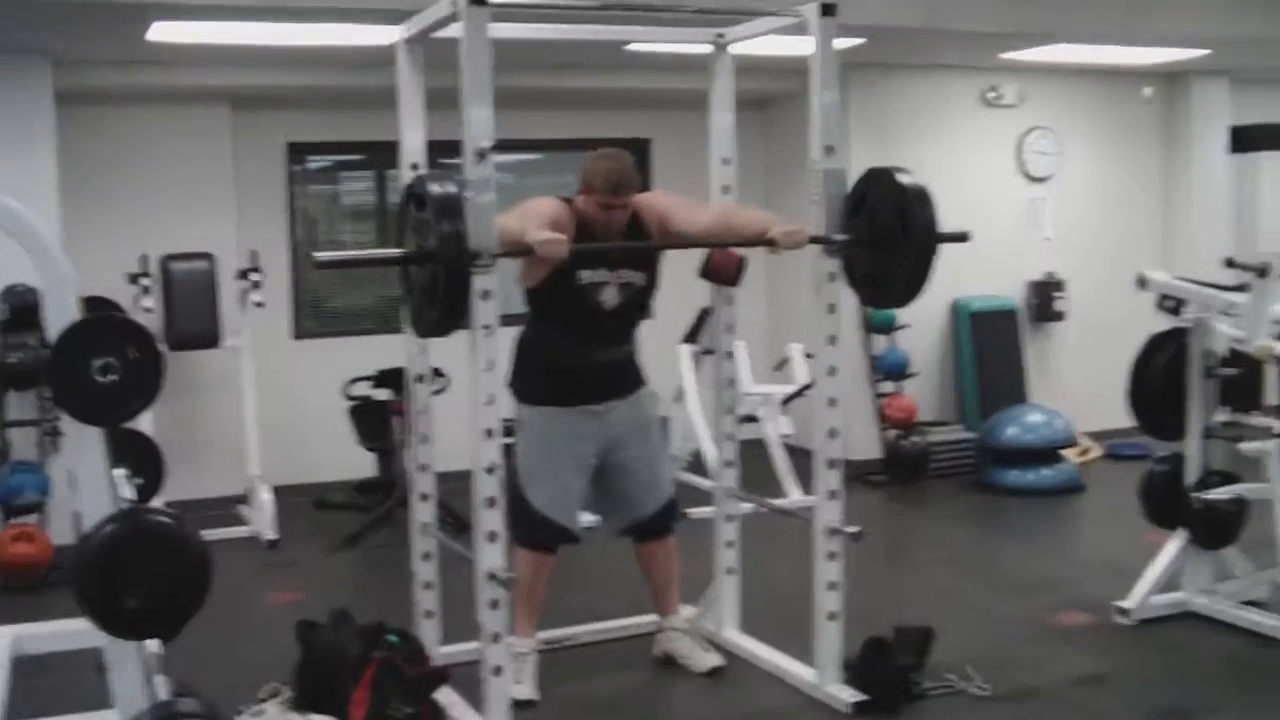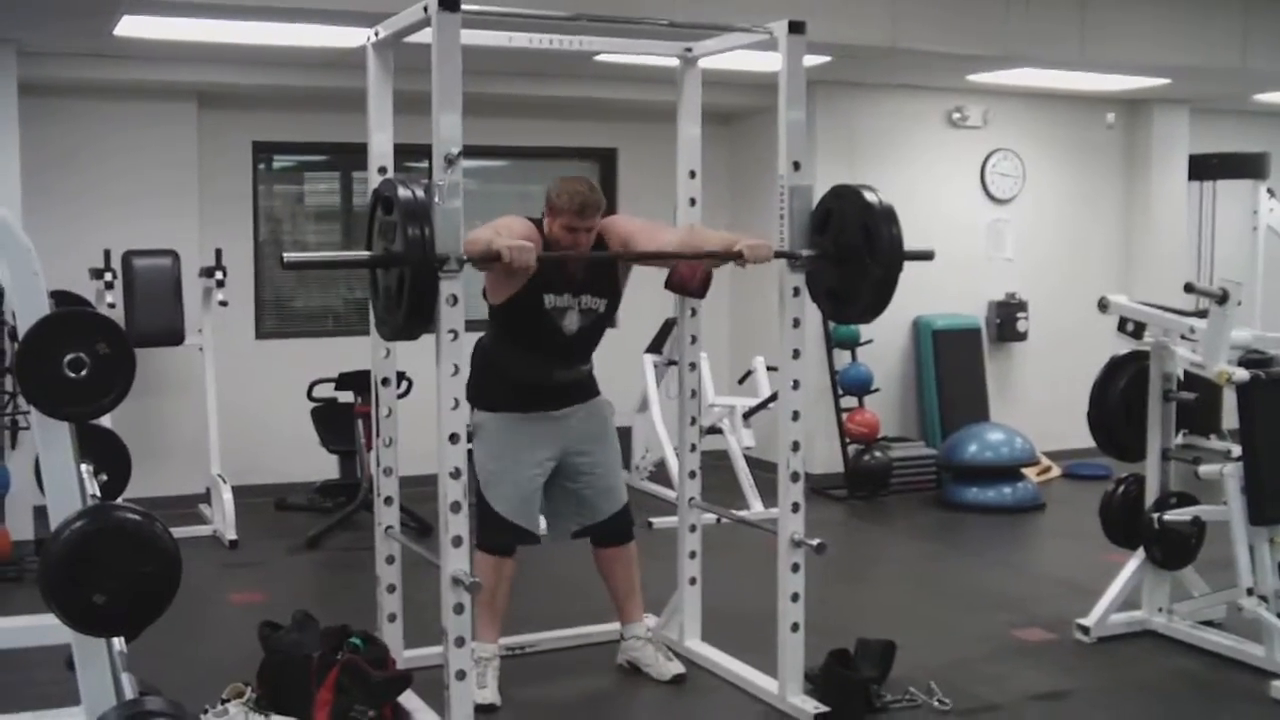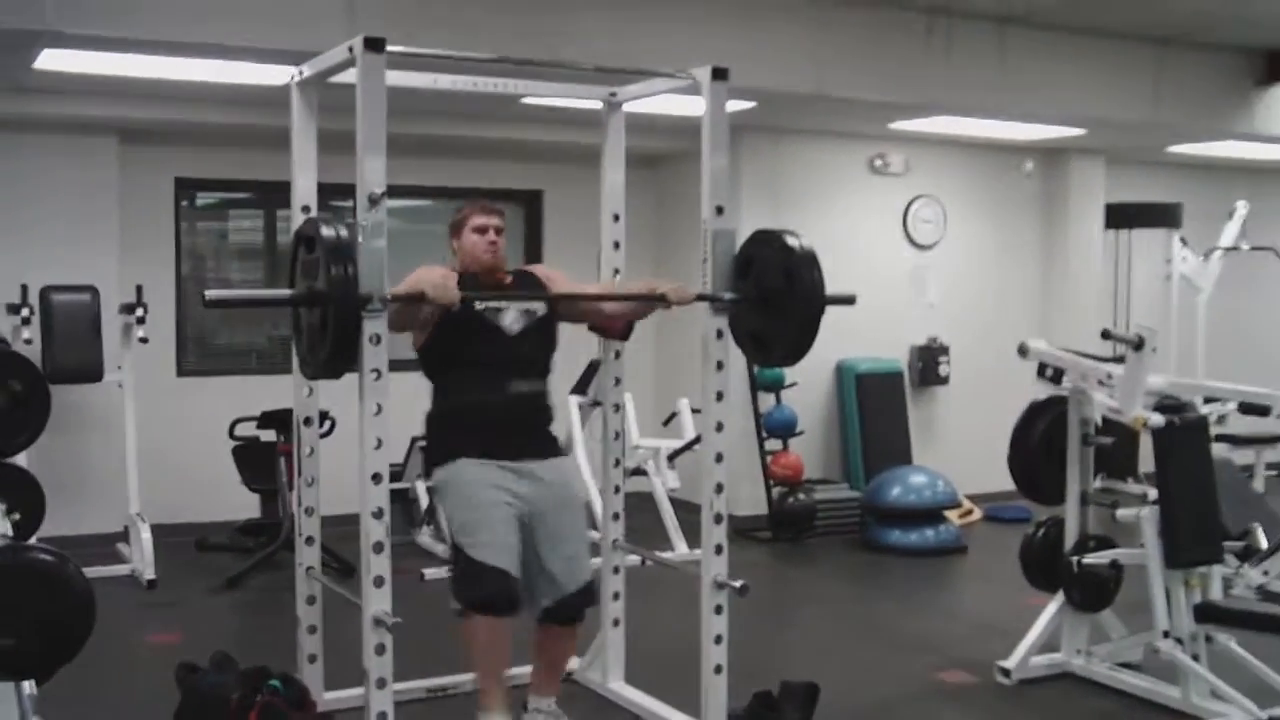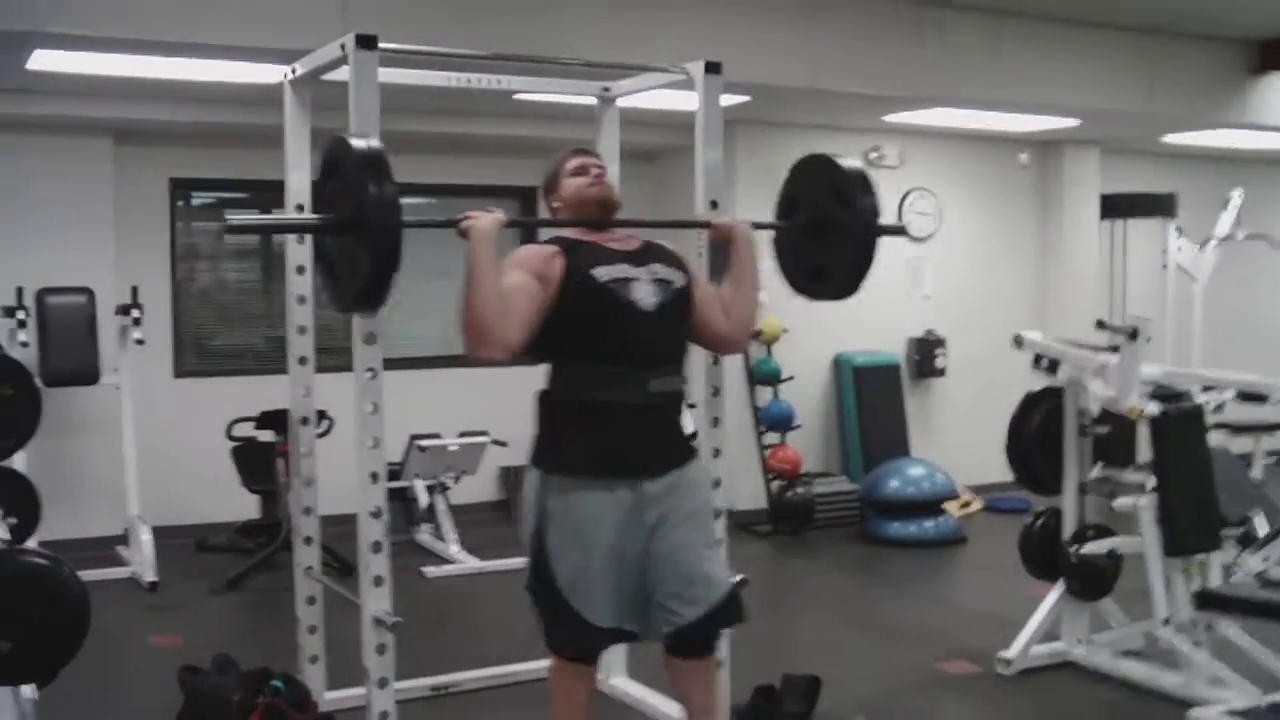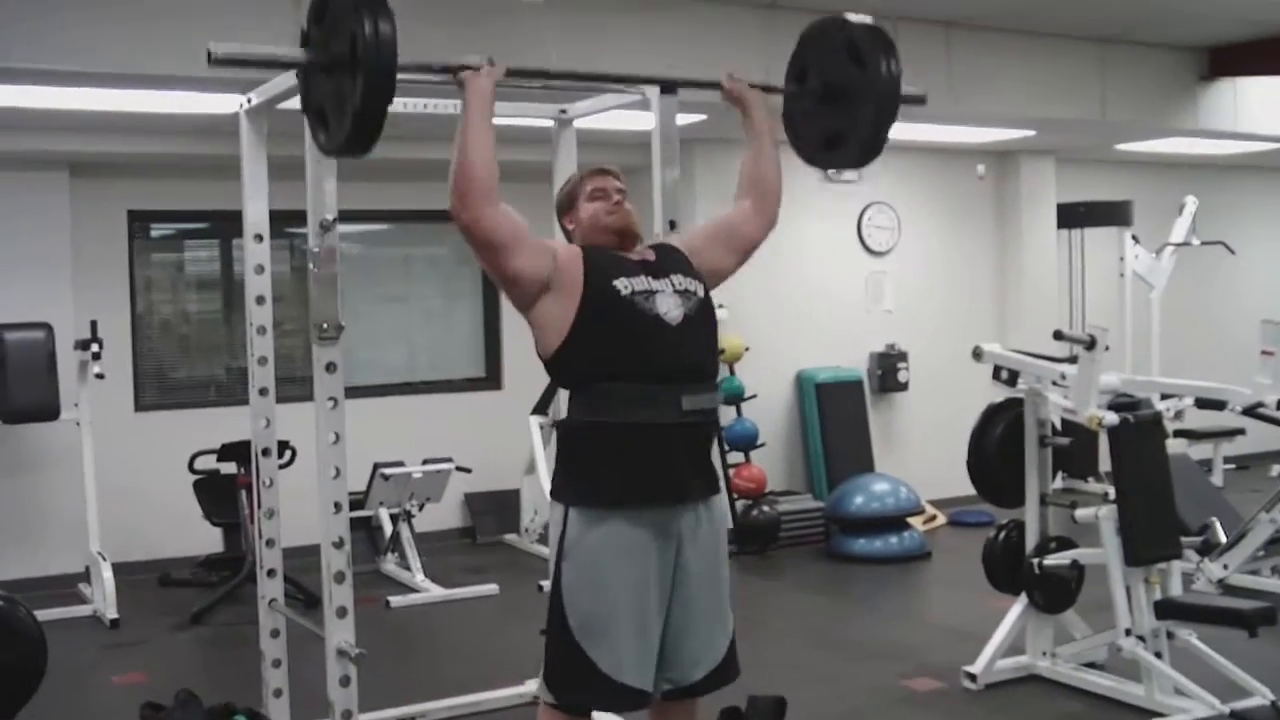
dt=1s
person 1, frame 1
left shoulder: (652, 213)
right shoulder: (552, 215)
left elbow: (714, 218)
right elbow: (506, 227)
left wrist: (772, 226)
right wrist: (530, 236)
left hip: (624, 394)
right hip: (552, 402)
left knee: (655, 513)
right knee: (540, 525)
left ankle: (673, 630)
right ankle: (521, 651)
person 1, frame 2
left shoulder: (617, 238)
right shoulder: (519, 241)
left elbow: (678, 239)
right elbow: (478, 243)
left wrist: (734, 243)
right wrist: (500, 244)
left hip: (579, 404)
right hip: (507, 411)
left knee: (614, 519)
right knee: (499, 528)
left ankle: (636, 638)
right ankle: (483, 659)
person 1, frame 3
left shoulder: (542, 284)
right shoulder: (442, 285)
left elbow: (615, 306)
right elbow: (395, 316)
left wrist: (659, 296)
right wrist: (420, 296)
left hip: (542, 455)
right hip: (470, 459)
left knee: (571, 591)
right knee: (492, 586)
person 1, frame 4
left shoulder: (666, 260)
right shoulder: (544, 262)
left elbow: (732, 334)
right elbow: (491, 343)
left wrist: (740, 245)
right wrist: (483, 243)
left hip: (670, 466)
right hip: (582, 474)
left knee: (698, 619)
right knee: (582, 631)
person 1, frame 5
left shoulder: (685, 261)
right shoulder: (561, 276)
left elbow: (759, 207)
right elbow: (478, 212)
left wrist: (753, 110)
right wrist: (480, 101)
left hip: (694, 501)
right hip: (605, 507)
